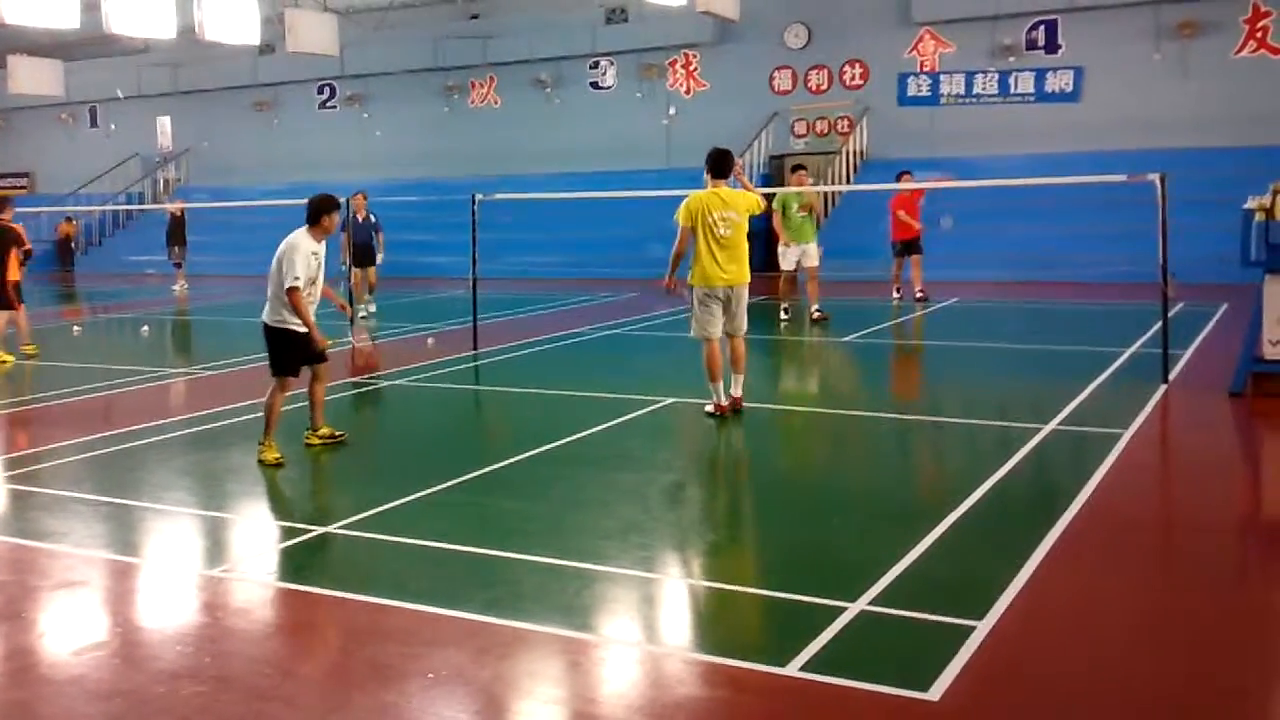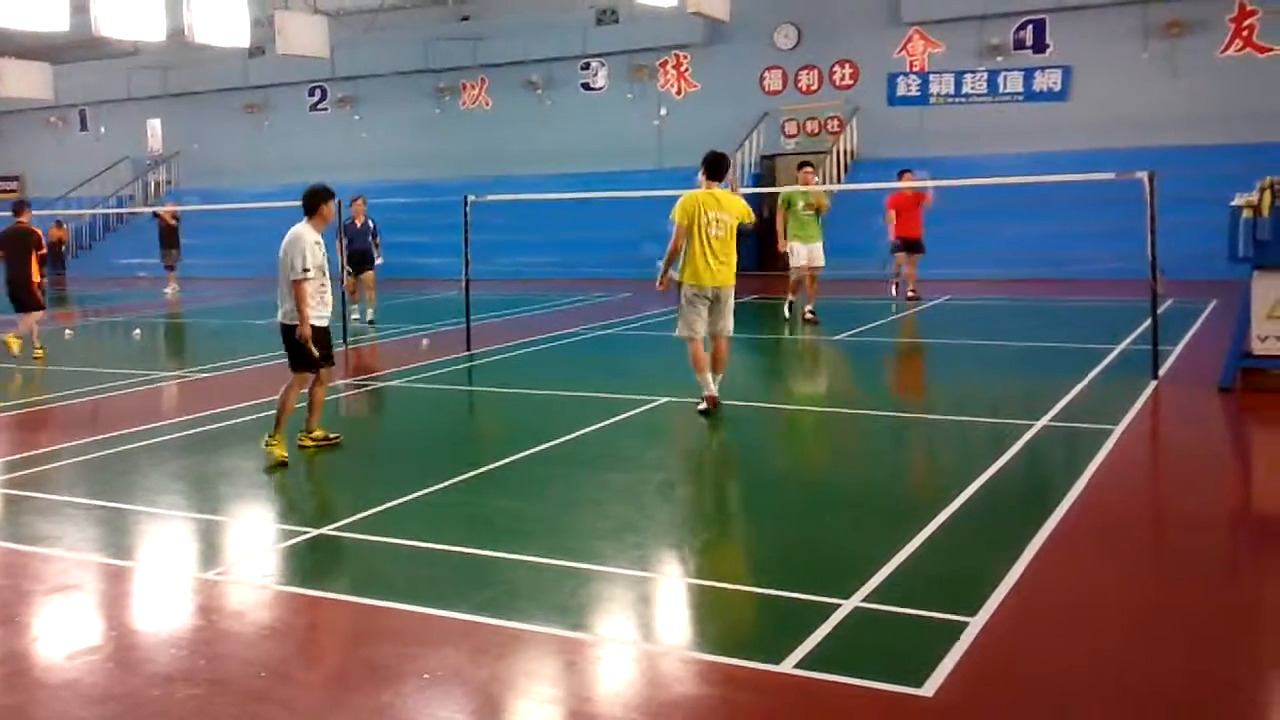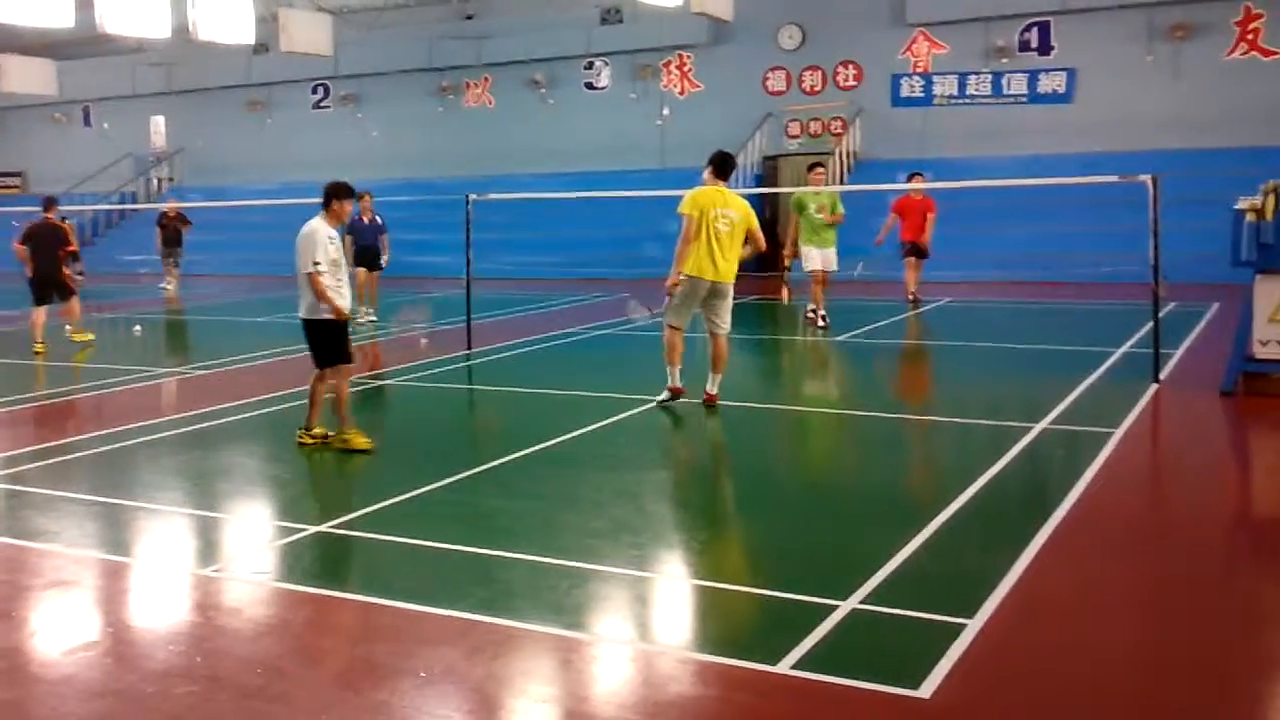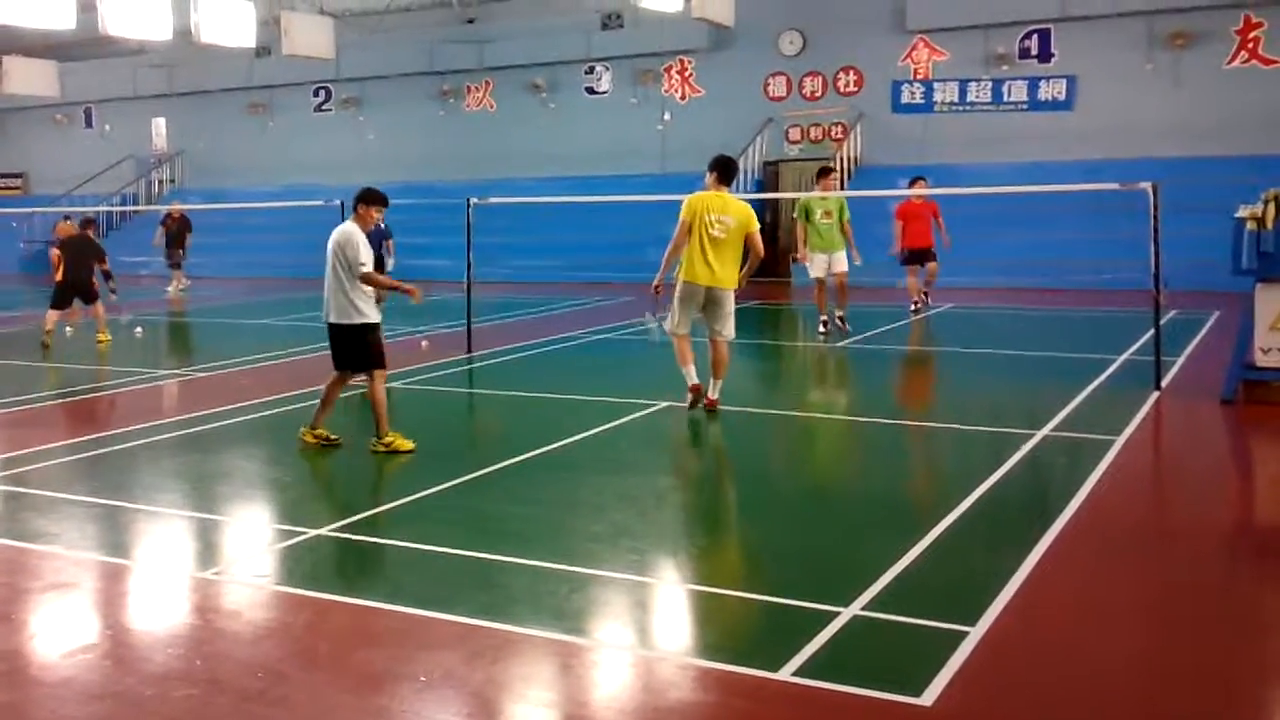
dt=0.3s
person 1, frame 1
left shoulder: (319, 243)
right shoulder: (297, 246)
right elbow: (293, 293)
left wrist: (336, 299)
right wrist: (313, 330)
left hip: (303, 325)
right hip: (283, 325)
left knee: (319, 371)
right knee: (283, 382)
left ankle: (316, 430)
right ankle: (267, 443)
person 1, frame 2
left shoulder: (314, 236)
right shoulder: (302, 237)
right elbow: (299, 283)
right wrist: (303, 323)
left hip: (318, 320)
right hip: (301, 323)
left knee: (323, 375)
right knee: (301, 378)
left ankle: (311, 432)
right ankle: (275, 438)
person 1, frame 3
left shoulder: (329, 232)
right shoulder: (316, 231)
right elbow: (312, 277)
left wrist: (338, 307)
right wrist: (334, 307)
left hip: (328, 313)
right hip: (324, 315)
left knee: (325, 372)
right knee: (342, 371)
left ankle: (310, 429)
right ankle: (345, 433)
person 1, frame 4
left shoulder: (343, 232)
right shoulder: (353, 235)
right elbow: (367, 277)
right wrist: (401, 287)
left hip: (341, 318)
right hip: (358, 319)
left knee: (343, 375)
right knee: (377, 375)
left ankle: (314, 428)
right ankle: (383, 437)
person 2, frame 1
left shoulder: (693, 202)
right shoulder: (744, 199)
left elbow: (681, 247)
right elbow: (762, 203)
left wrist: (670, 275)
right wrist: (743, 179)
left hip: (707, 281)
right hip: (738, 280)
left knee: (711, 341)
right knee: (736, 337)
left ankle: (720, 402)
right ankle: (736, 395)
person 2, frame 2
left shoulder: (689, 201)
right shoulder: (735, 203)
left elbow: (677, 244)
right elbow: (751, 220)
left wrist: (663, 273)
right wrist: (736, 194)
left hip: (695, 281)
right hip: (725, 281)
left knee: (694, 339)
right knee: (719, 337)
left ankle: (710, 394)
right ankle: (712, 391)
person 2, frame 3
left shoulder: (697, 196)
right shoulder: (742, 205)
left elbow: (687, 236)
right elbow: (760, 245)
left wrist: (675, 271)
left hip: (694, 274)
right hip: (724, 278)
left knee: (673, 326)
right knee: (718, 333)
left ankle: (674, 385)
right ankle: (712, 391)
person 2, frame 4
left shoulder: (695, 201)
right shoulder: (745, 210)
left elbow: (678, 241)
right elbow: (758, 252)
left wrist: (661, 273)
right wrist: (743, 276)
left hip: (692, 280)
right hip: (724, 284)
left knee: (680, 333)
right knee: (719, 340)
left ankle: (693, 384)
right ankle: (712, 396)
